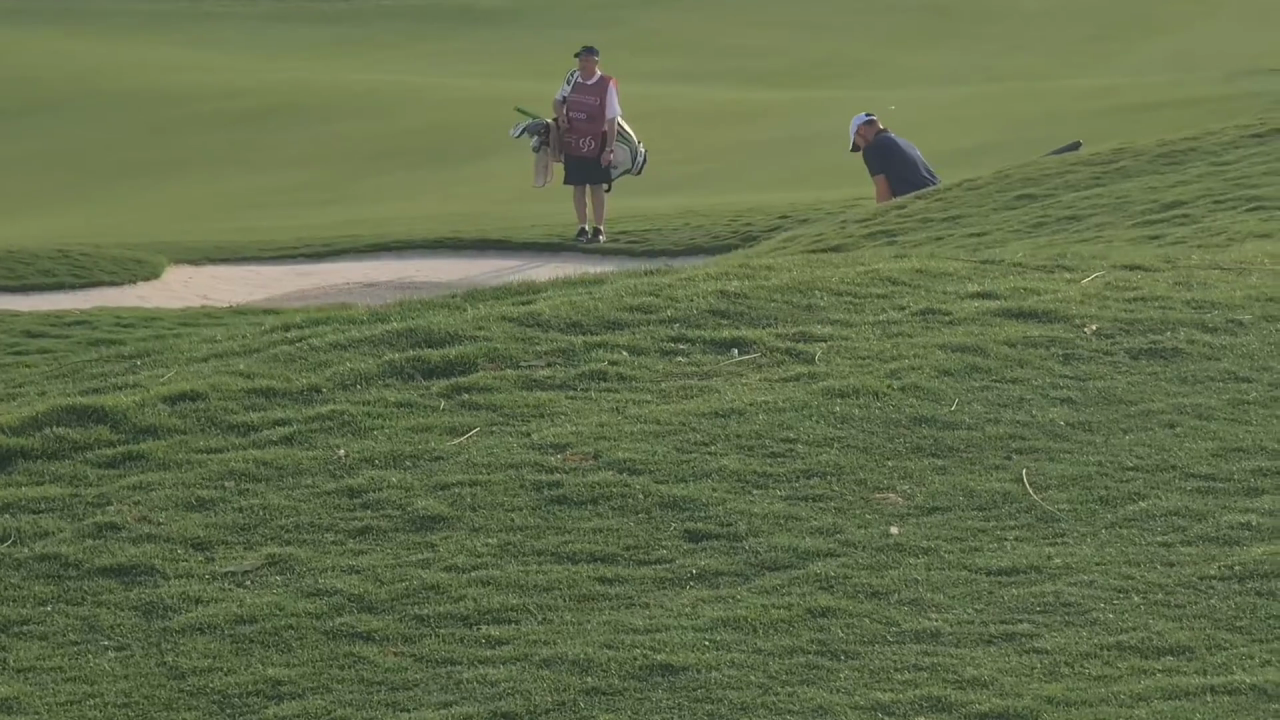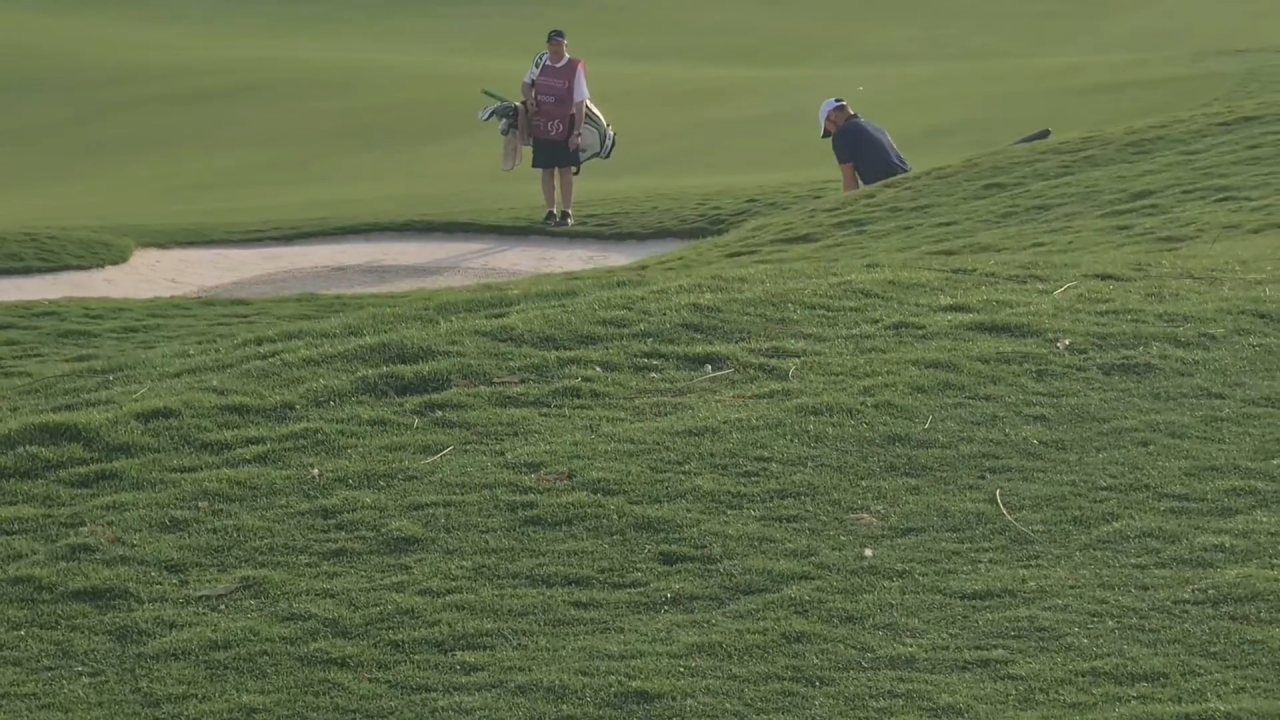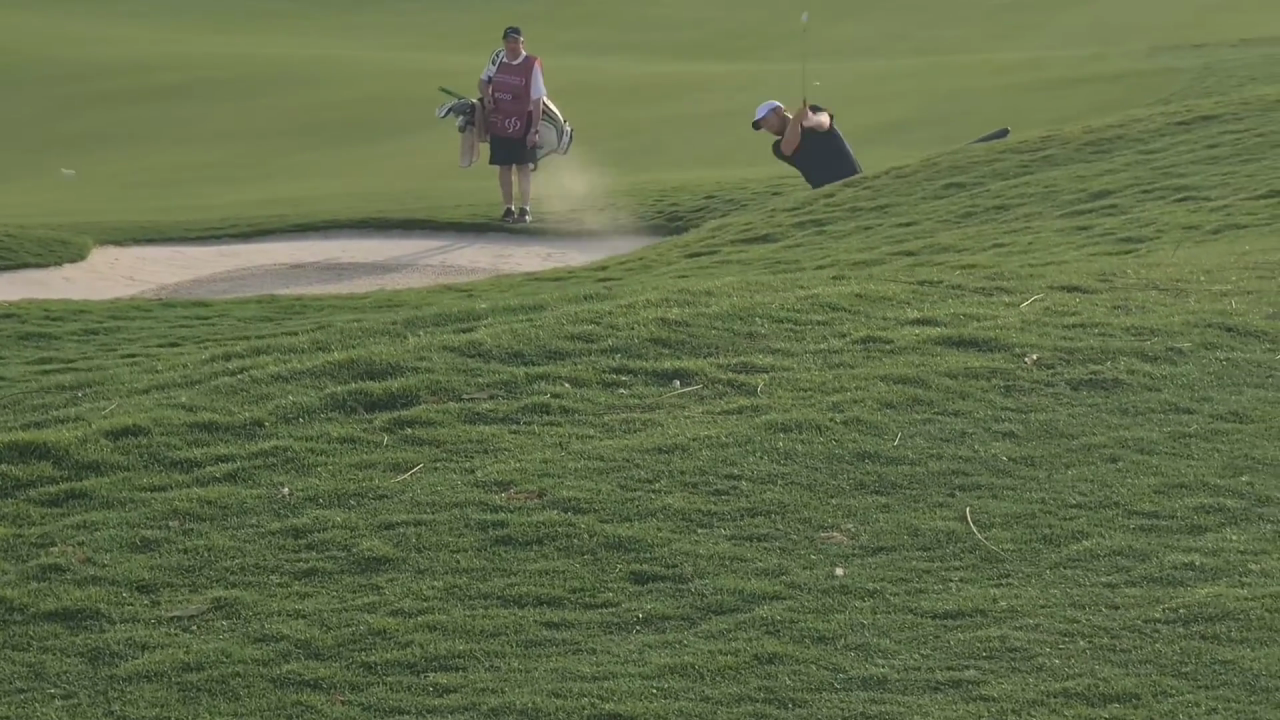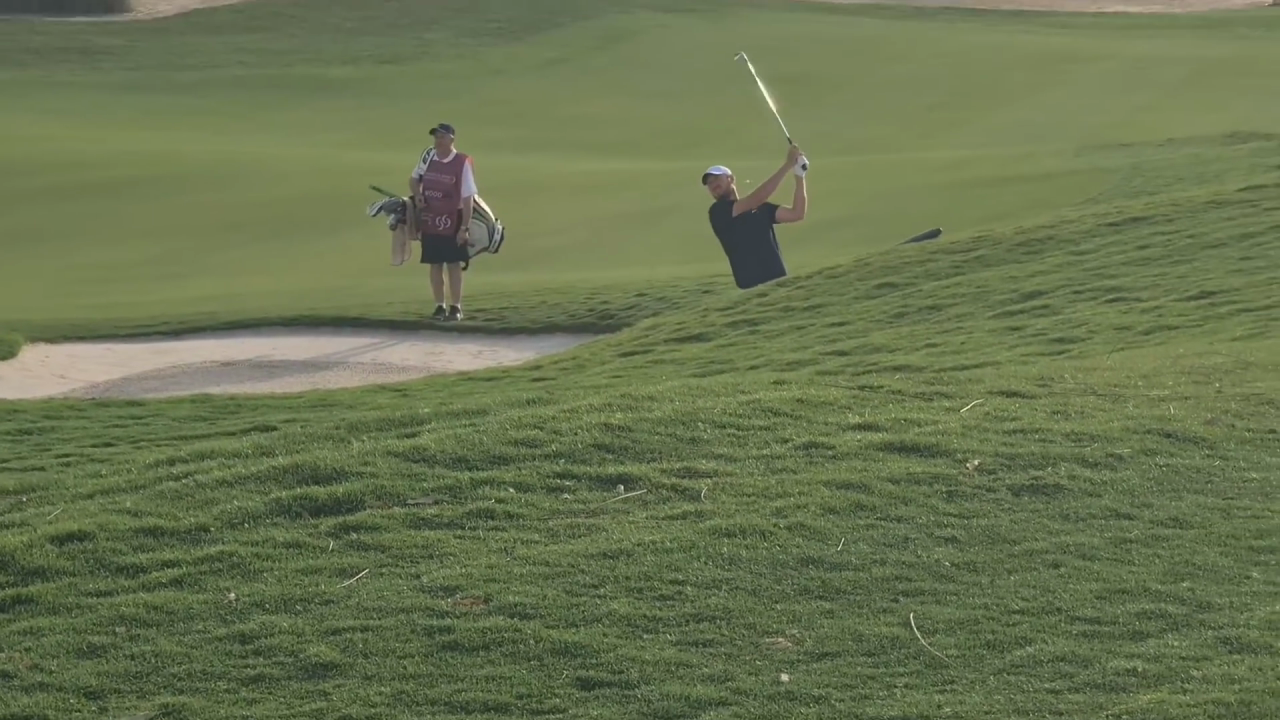
dt=1s
person 1, frame 1
left shoulder: (607, 84)
right shoulder: (572, 78)
left elbow: (612, 119)
right elbow: (558, 101)
left wrist: (609, 149)
right wrist: (560, 115)
left hip: (595, 143)
right hip: (572, 142)
left knee: (596, 187)
right knee: (578, 187)
left ankle: (599, 229)
right ankle: (583, 228)
person 1, frame 2
left shoulder: (575, 66)
right shoulder: (540, 61)
left elbow: (580, 102)
right elbow: (527, 83)
left wrist: (577, 132)
right wrist: (529, 98)
left hip: (564, 126)
right hip: (541, 125)
left knee: (565, 170)
right knee: (546, 170)
left ankle: (567, 212)
right ankle: (550, 211)
person 1, frame 3
left shoulder: (532, 64)
right shoulder: (497, 58)
left elbow: (537, 99)
right elbow: (483, 80)
left wrist: (534, 129)
right wrist: (486, 96)
left hip: (521, 123)
right hip: (498, 122)
left knee: (523, 167)
right knee: (504, 167)
left ankle: (525, 209)
right ankle: (509, 208)
person 1, frame 4
left shoulder: (463, 162)
right shoulder: (428, 156)
left elbow: (467, 197)
right elbow: (414, 179)
left wrist: (464, 227)
right wrist: (417, 194)
left hip: (451, 221)
right hip: (429, 220)
left knee: (453, 265)
right knee: (435, 265)
left ankle: (456, 307)
right ankle: (440, 306)
